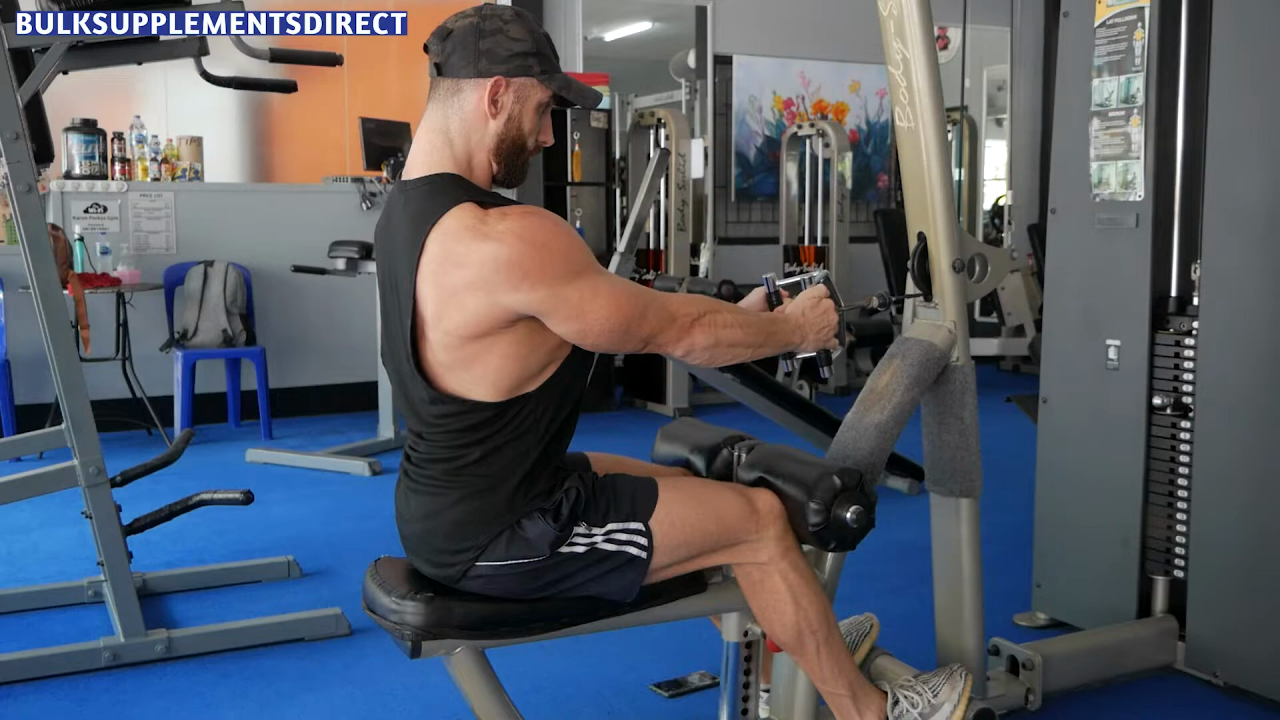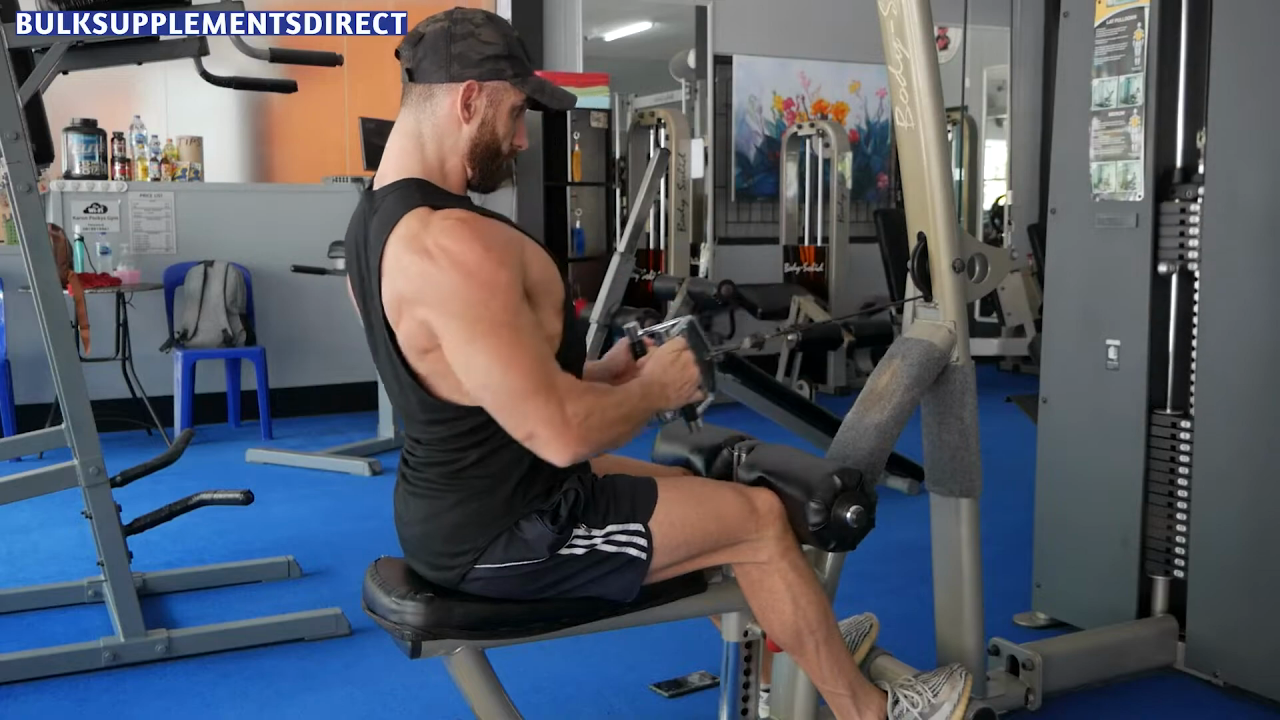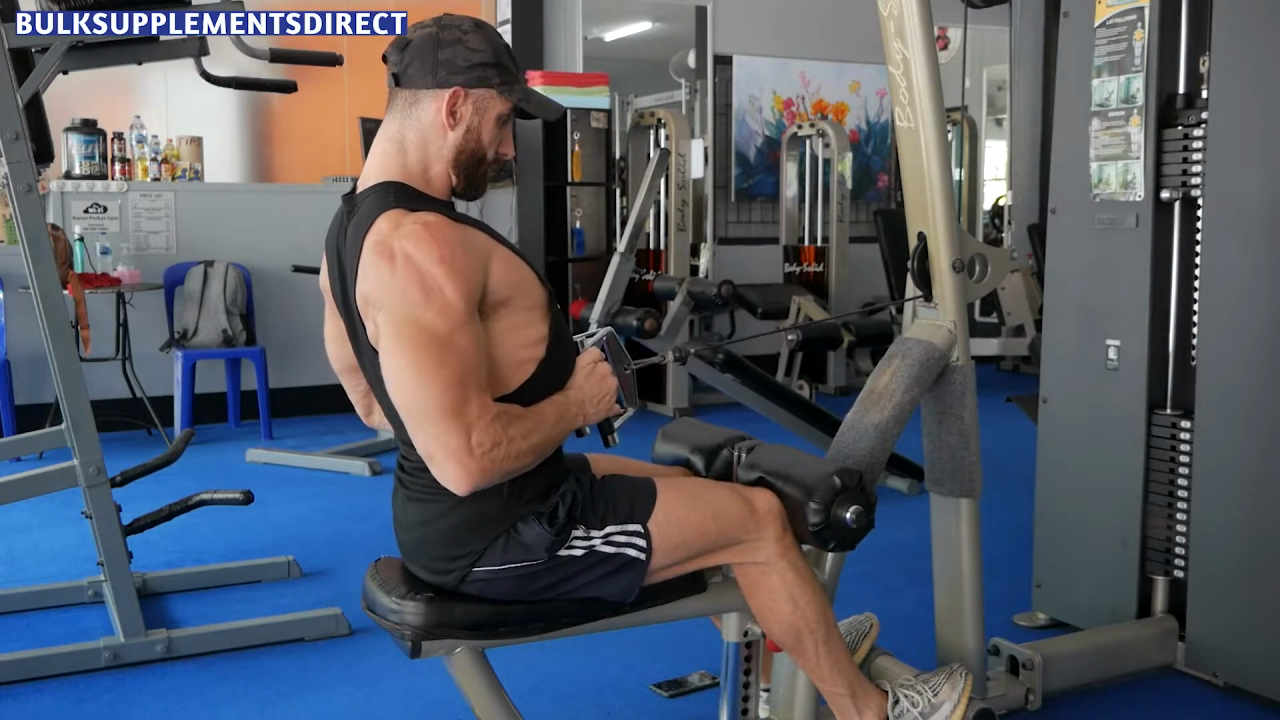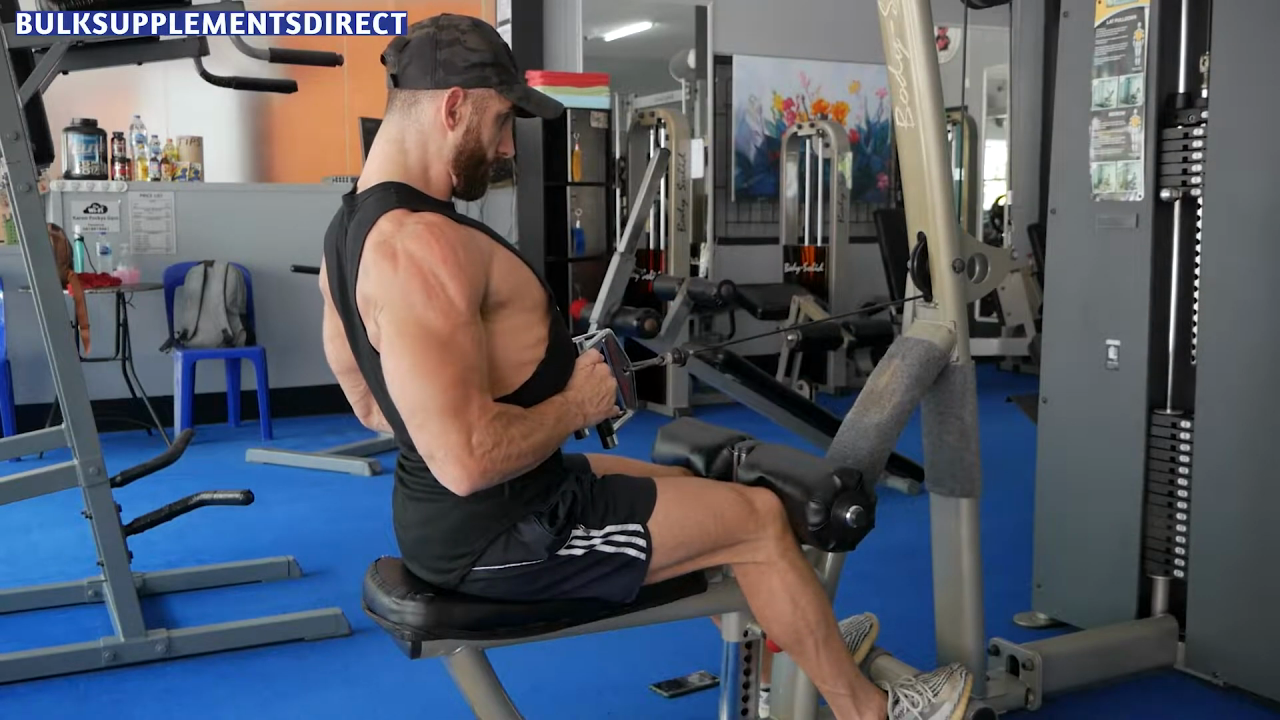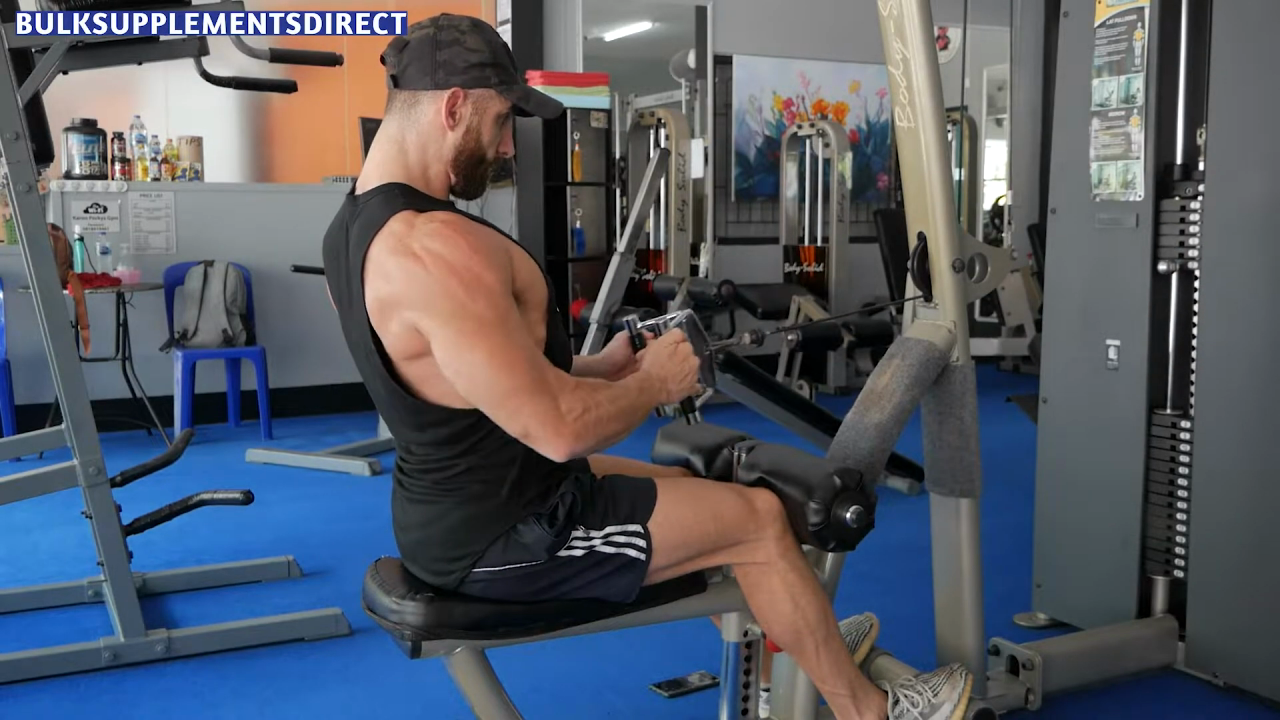
dt=0.5s
person 1, frame 1
left shoulder: (413, 205)
right shoulder: (503, 241)
right elbow: (676, 331)
left wrist: (741, 317)
right wrist: (794, 328)
left hip: (452, 502)
right hip: (501, 532)
left knee: (700, 490)
right knee: (758, 519)
left ankle: (797, 648)
person 1, frame 2
left shoulder: (379, 219)
right shoulder: (450, 243)
right elbow: (566, 436)
left wrist: (600, 371)
right wrist: (656, 388)
left hip: (450, 504)
right hip: (503, 529)
left knee: (695, 488)
right knee: (759, 519)
left ankle: (804, 645)
person 1, frame 3
left shoulder: (357, 225)
right shoulder: (419, 247)
right elbow: (466, 459)
left wrist: (548, 382)
right wrist: (576, 403)
left hip: (444, 515)
right hip: (499, 532)
left knee: (687, 487)
right knee: (758, 518)
left ankle: (800, 649)
person 1, frame 4
left shoulder: (356, 226)
right shoulder: (420, 246)
left elbow: (373, 405)
right elbow: (468, 458)
left wrist: (549, 379)
right wrist: (576, 403)
left hip: (444, 516)
right hip: (499, 533)
left knee: (685, 487)
right knee: (758, 518)
left ankle: (801, 648)
person 1, frame 5
left shoulder: (357, 227)
right shoulder: (435, 250)
right elbow: (559, 431)
left wrist: (595, 369)
right wrist: (656, 383)
left hip: (448, 509)
right hip: (500, 534)
left knee: (688, 488)
right knee: (757, 519)
left ankle: (800, 648)
